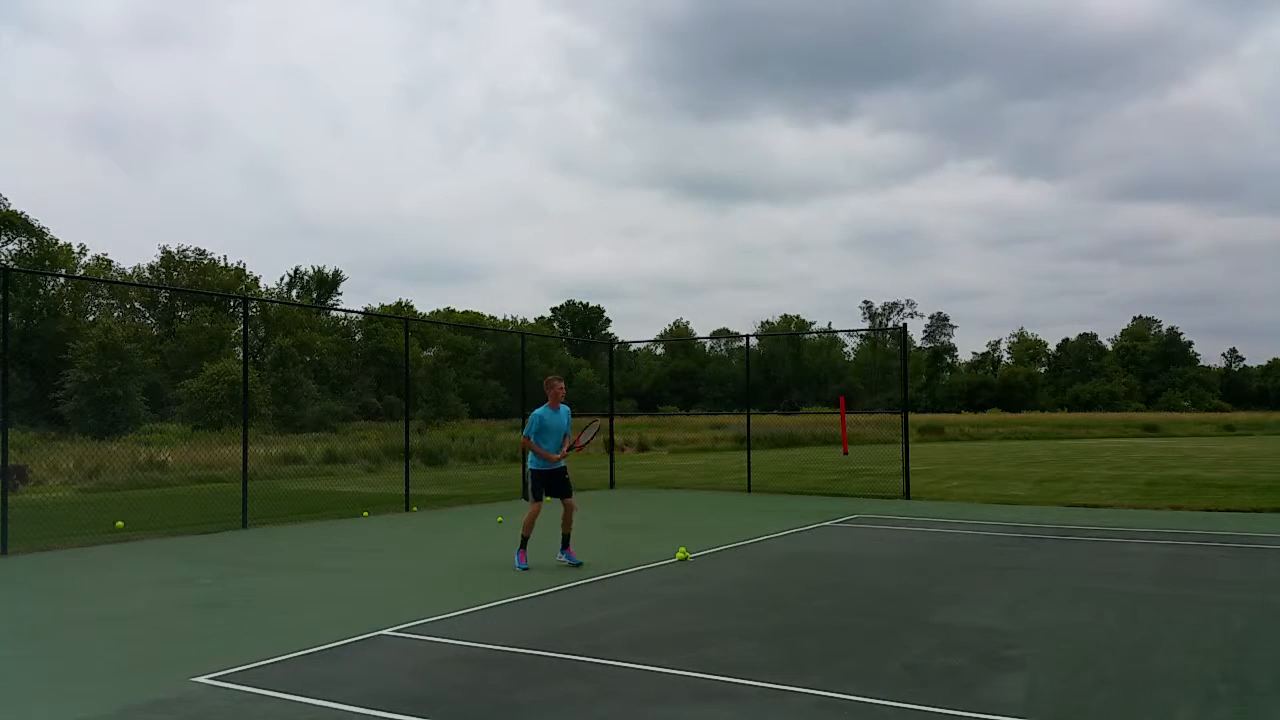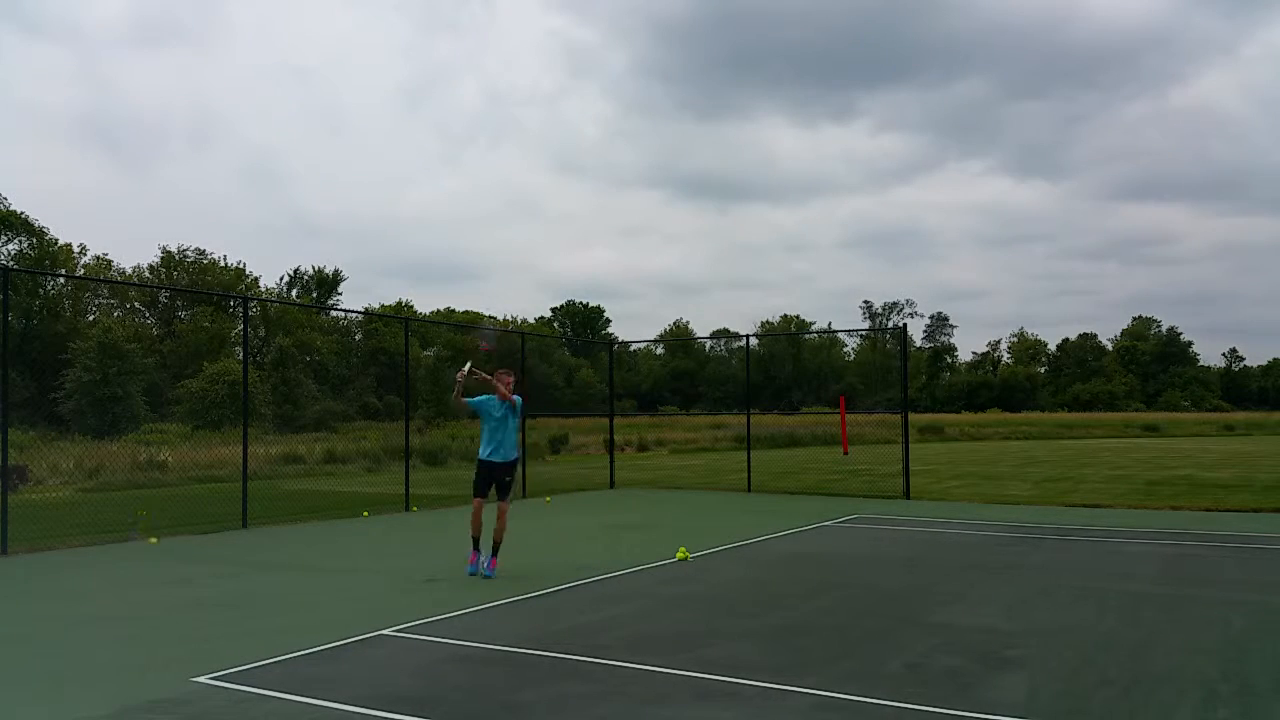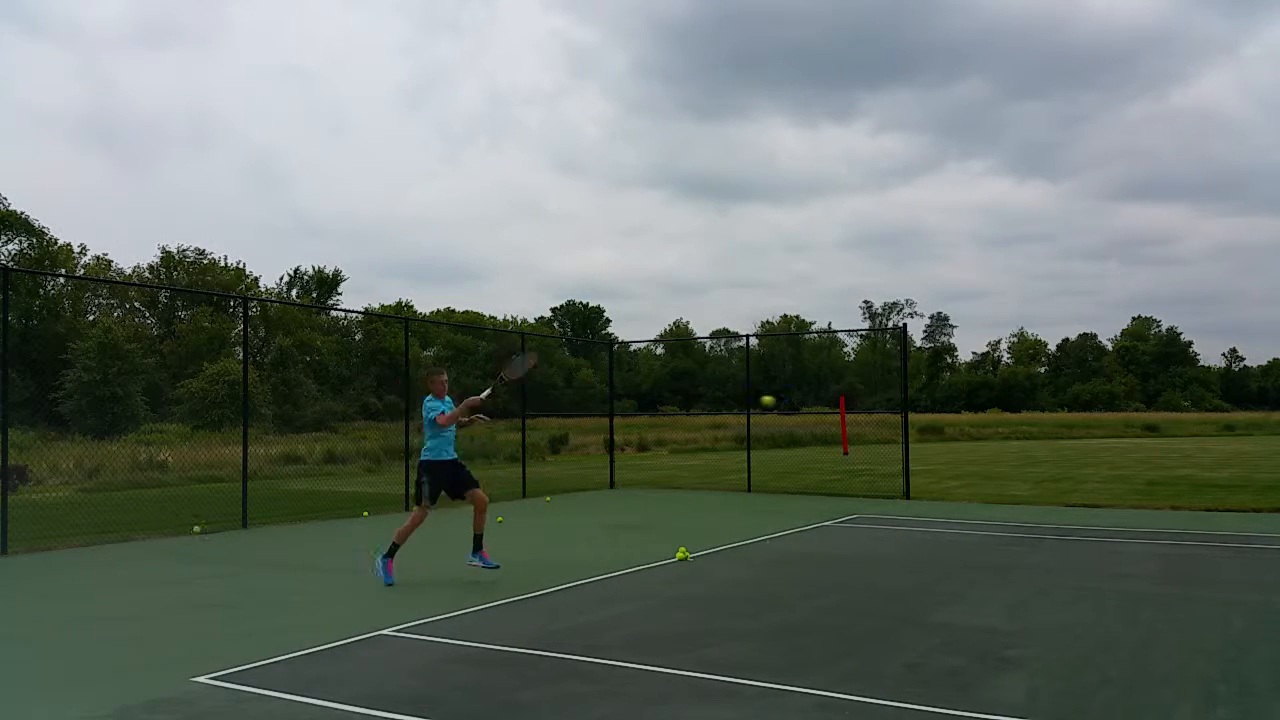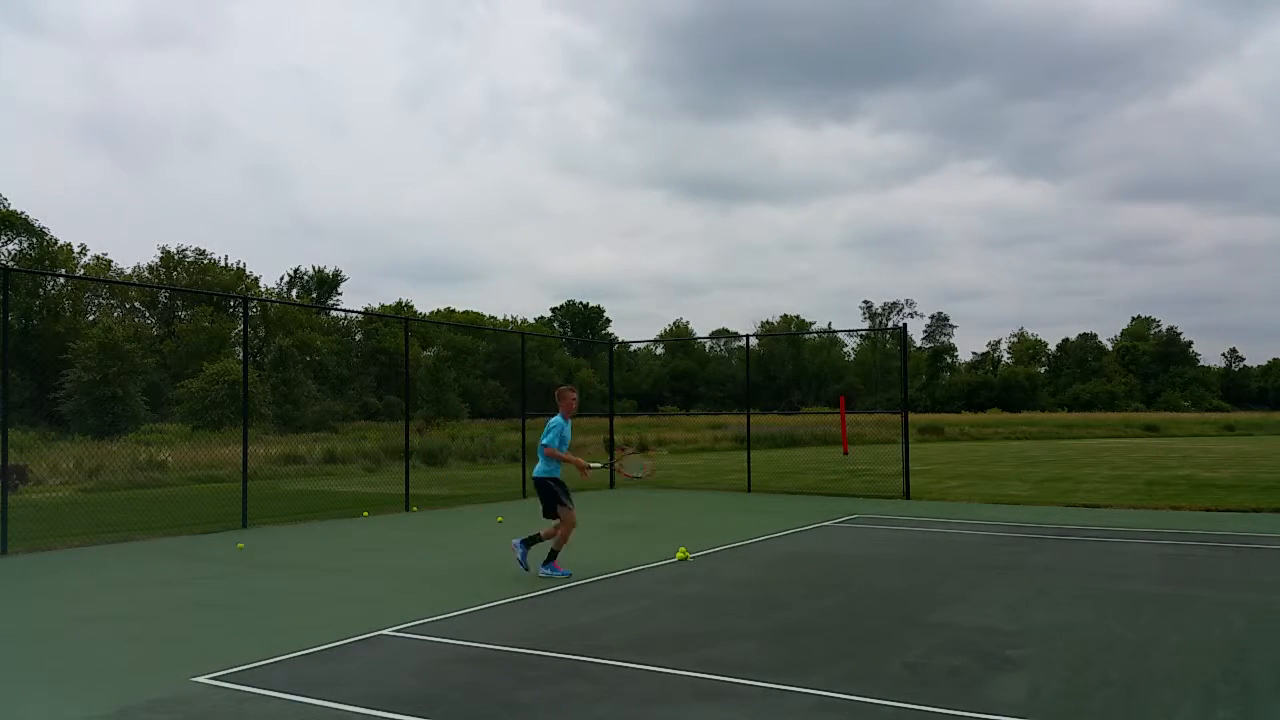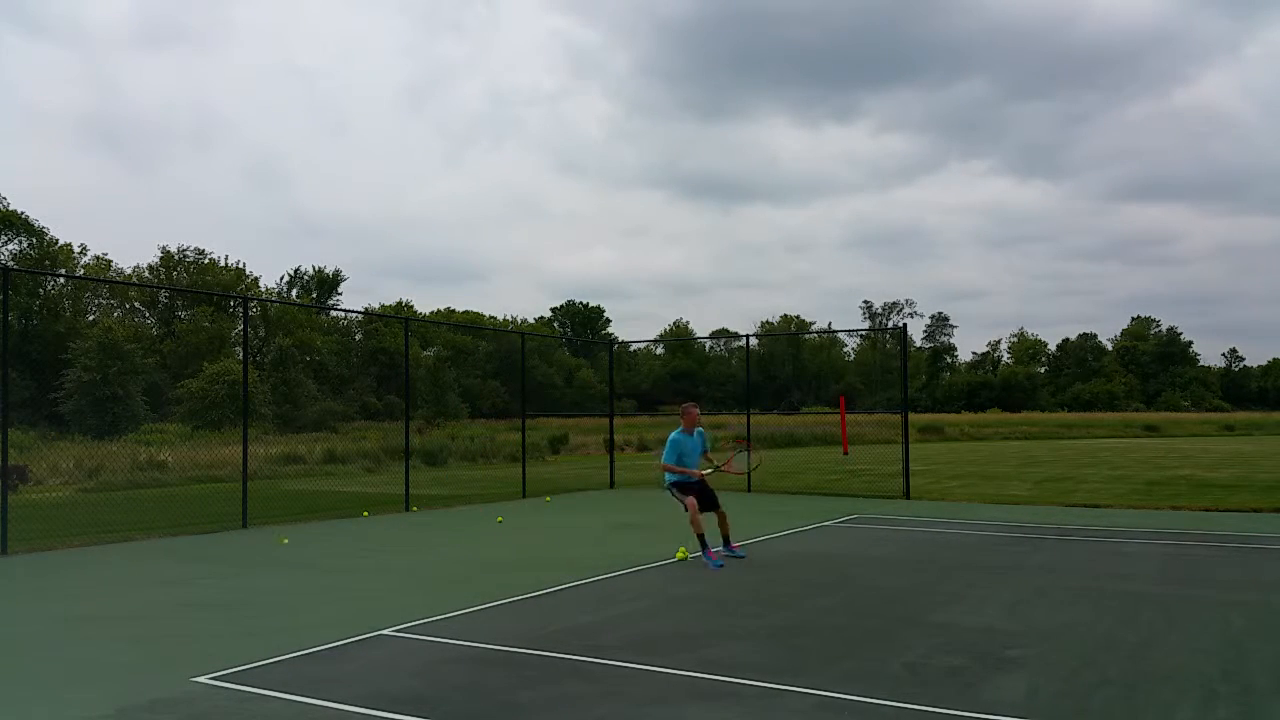
dt=0.7s
person 1, frame 1
left shoulder: (566, 411)
right shoulder: (538, 415)
right elbow: (525, 441)
left wrist: (564, 449)
right wrist: (548, 456)
left hip: (558, 467)
right hip: (537, 468)
left knee: (570, 505)
right knee: (535, 509)
left ankle: (565, 551)
right ankle: (522, 550)
person 1, frame 2
left shoulder: (516, 401)
right shoulder: (485, 401)
left elbow: (508, 397)
right elbow: (458, 402)
left wrist: (487, 378)
right wrist: (459, 385)
left hip: (507, 461)
right hip: (486, 460)
left knee: (502, 510)
right knee: (477, 506)
left ankle: (492, 558)
right ankle: (476, 552)
person 1, frame 3
left shoulder: (447, 400)
right shoulder: (430, 403)
right elbow: (443, 423)
left wrist: (470, 419)
right wrist: (462, 406)
left hip: (451, 461)
right hip: (432, 463)
left knee: (481, 501)
right knee: (419, 515)
left ankle: (477, 553)
right ankle: (387, 559)
person 1, frame 4
left shoulder: (567, 422)
right shoulder: (557, 423)
right elbow: (548, 451)
left wrist: (577, 463)
right wrist: (574, 460)
left hip: (549, 477)
right hip: (546, 477)
left knee: (566, 524)
right knee: (570, 520)
left ankle: (524, 543)
right ankle: (549, 564)
person 1, frame 5
left shoulder: (700, 433)
right shoulder: (674, 439)
right elbow: (664, 466)
left wrist: (713, 463)
right wrist: (689, 472)
left hip: (697, 481)
right hip: (677, 481)
left knee: (721, 513)
right knee: (692, 505)
left ankle: (727, 546)
right ankle: (706, 551)
